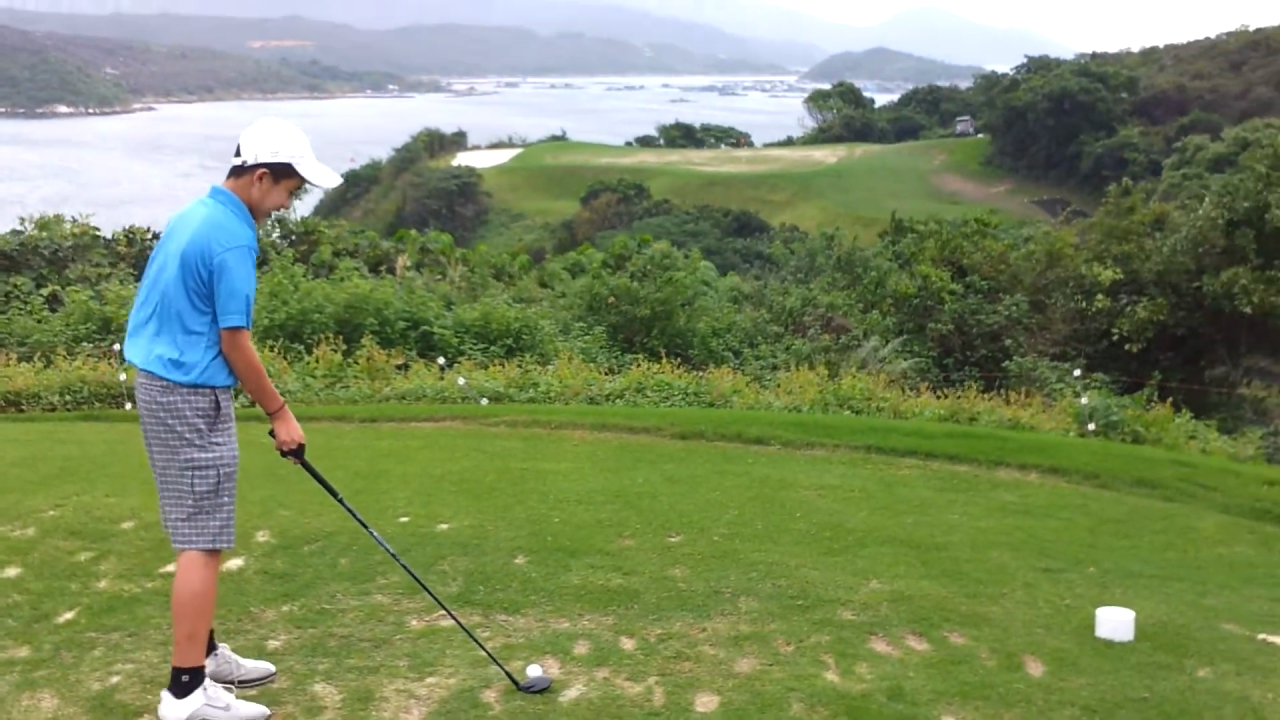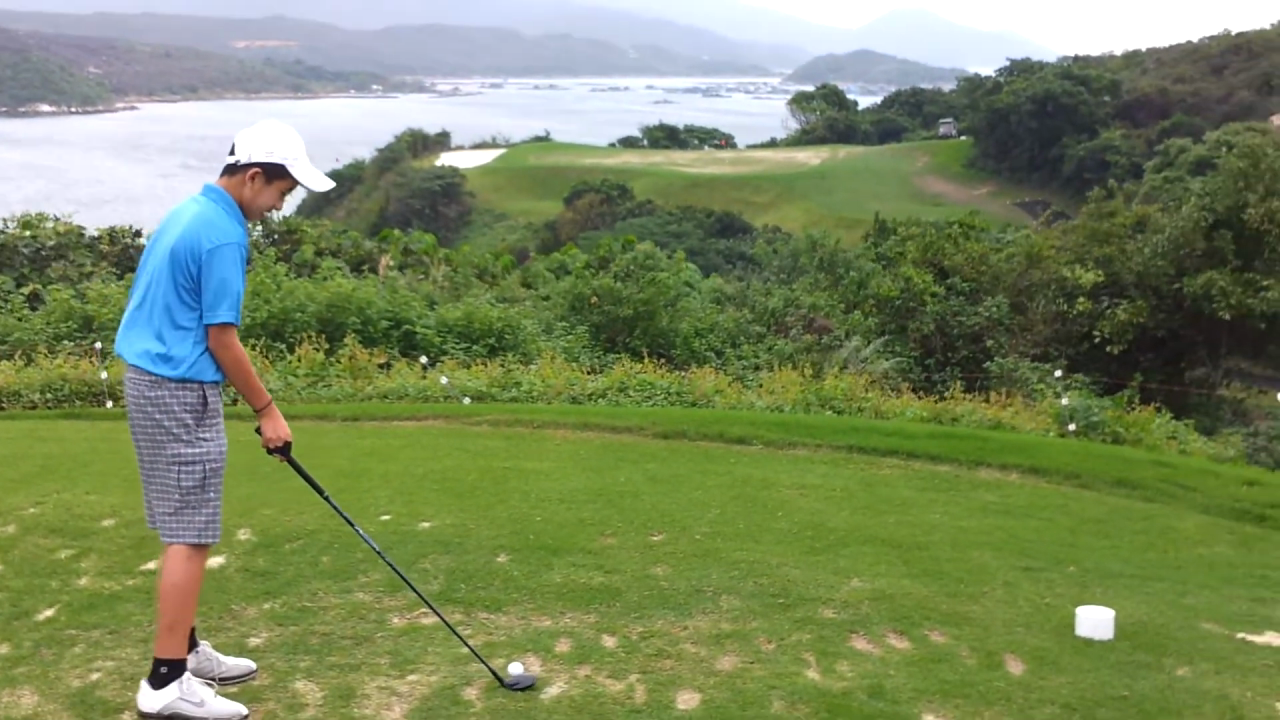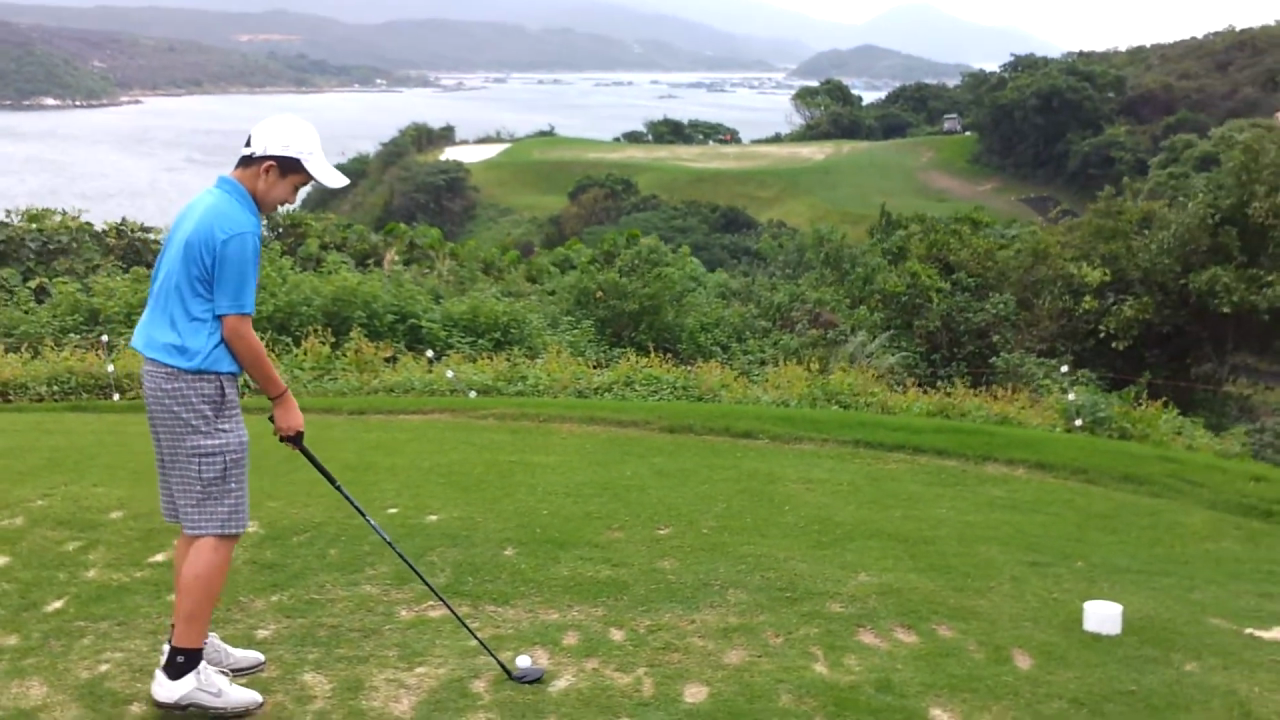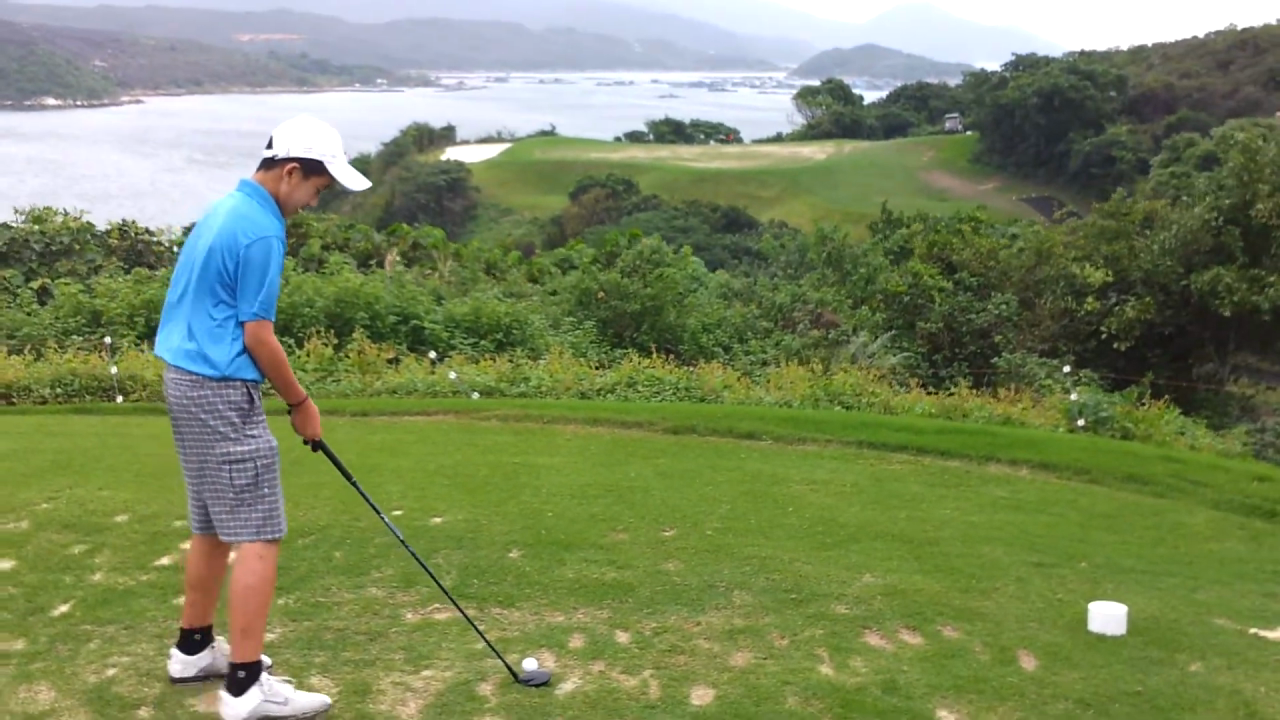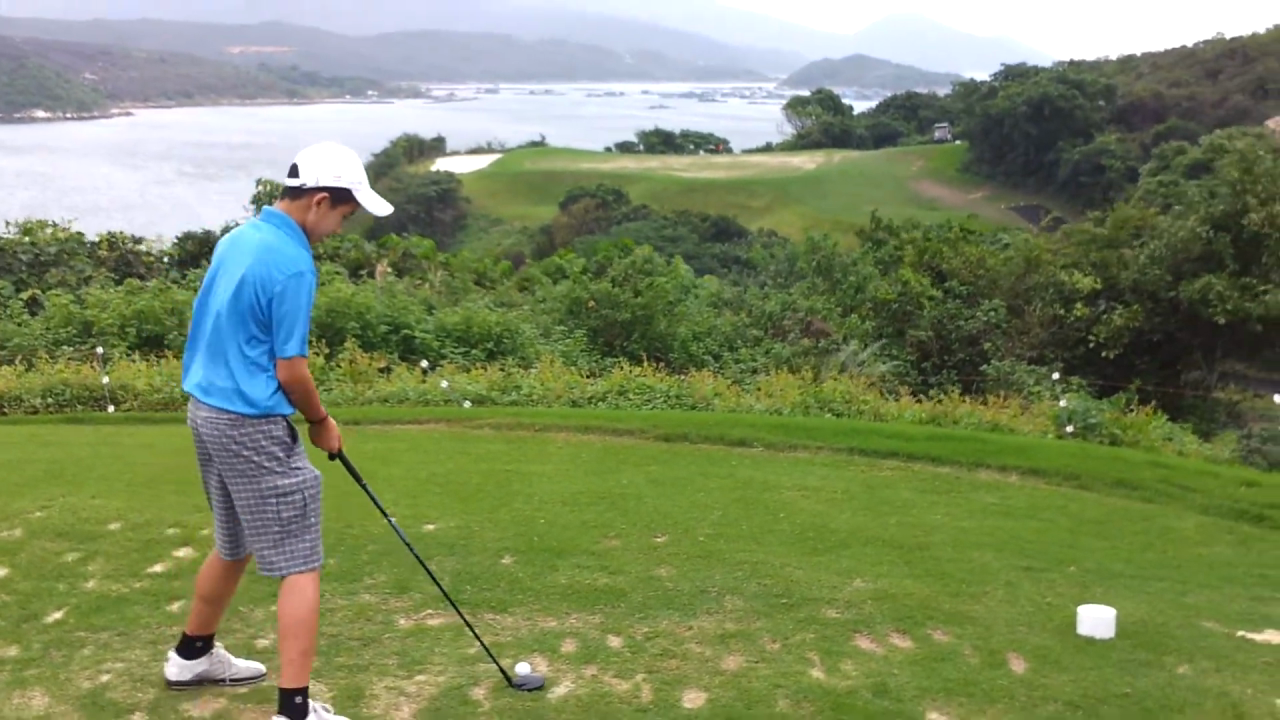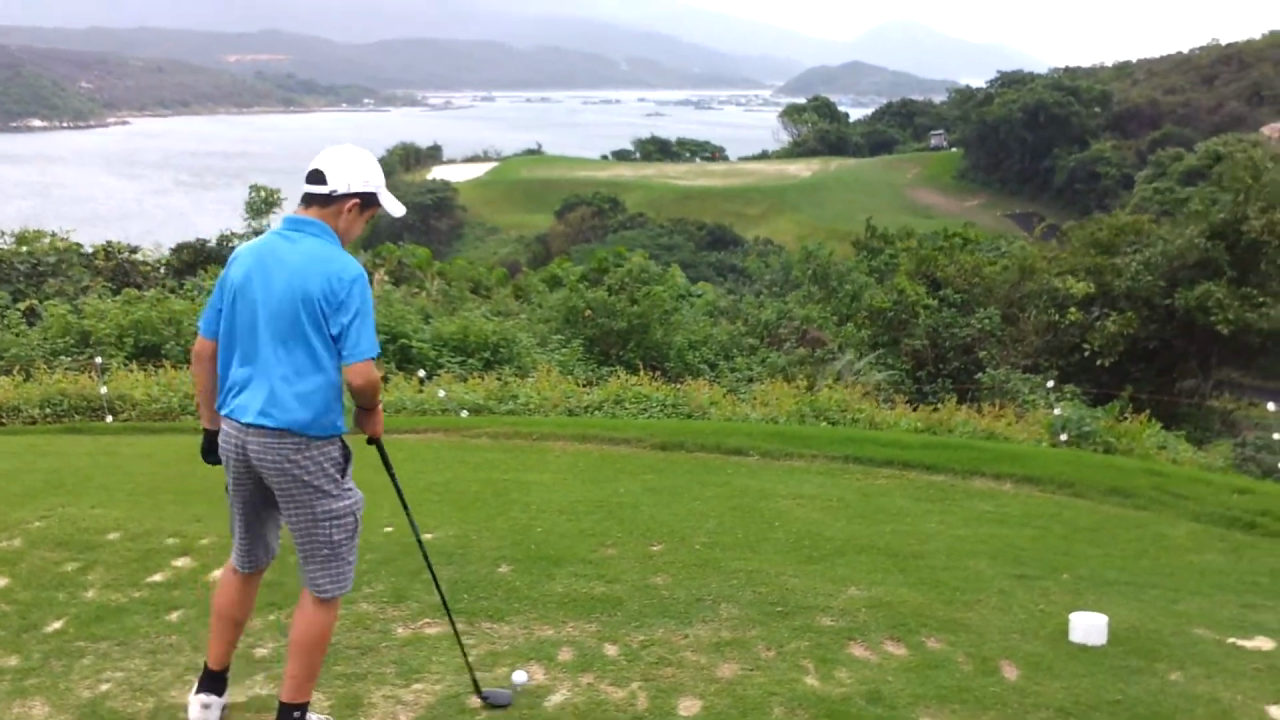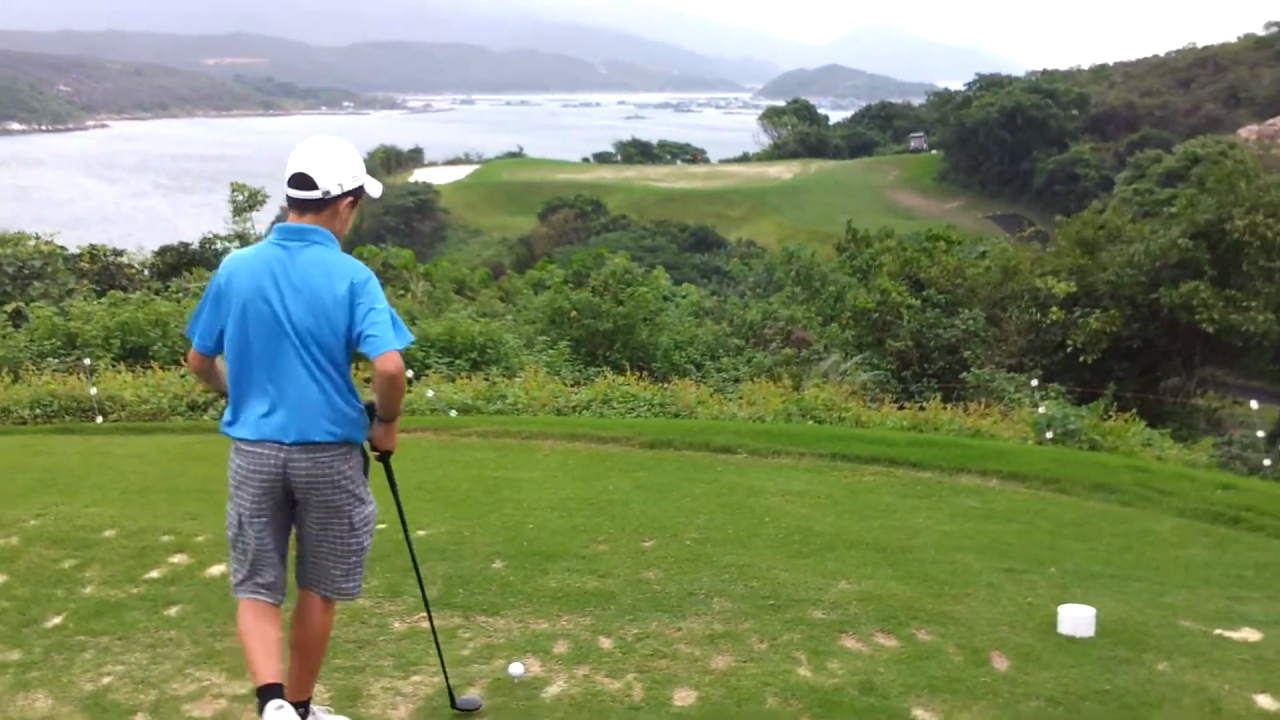
dt=0.2s
person 1, frame 1
left shoulder: (193, 215)
right shoulder: (234, 238)
right elbow: (234, 343)
right wrist: (280, 413)
left hip: (161, 385)
right hip: (192, 397)
left knee: (197, 533)
right knee: (202, 541)
left ankle: (201, 651)
person 1, frame 2
left shoulder: (185, 212)
right shoulder: (223, 234)
right elbow: (222, 341)
right wrist: (267, 410)
left hip: (149, 381)
right hip: (179, 393)
left knee: (183, 528)
right knee: (191, 536)
left ankle: (182, 648)
person 1, frame 3
left shoulder: (203, 205)
right shoulder: (237, 225)
right elbow: (236, 330)
right wrist: (282, 397)
left hip: (167, 375)
right hip: (196, 386)
left knee: (195, 521)
right knee: (217, 528)
left ankle: (190, 640)
right ankle: (182, 669)
person 1, frame 4
left shoulder: (223, 210)
right shoulder: (261, 231)
right elbow: (259, 336)
right wrist: (301, 405)
left hip: (186, 381)
right hip: (220, 393)
left knee: (214, 529)
right knee: (257, 536)
left ankle: (195, 646)
person 1, frame 5
left shoulder: (236, 240)
right shoulder: (293, 264)
left elbow: (203, 331)
right elbow: (291, 371)
right wrist: (322, 424)
left hip: (207, 413)
right hip: (255, 428)
left knee: (234, 545)
right knee: (299, 567)
left ankle: (192, 653)
person 1, frame 6
left shoulder: (244, 256)
right shoulder: (344, 273)
left elbow: (203, 351)
right elbow: (362, 374)
left wrist: (211, 425)
right wrist: (372, 412)
left hip: (239, 435)
right hip: (308, 444)
left knee: (245, 561)
right knee: (322, 587)
person 1, frame 7
left shoulder: (235, 269)
right shoulder: (352, 277)
left elbow: (198, 363)
right elbow: (390, 367)
right wrist: (387, 421)
left hip: (255, 453)
right hip: (329, 455)
left knee: (256, 591)
right knee: (319, 591)
